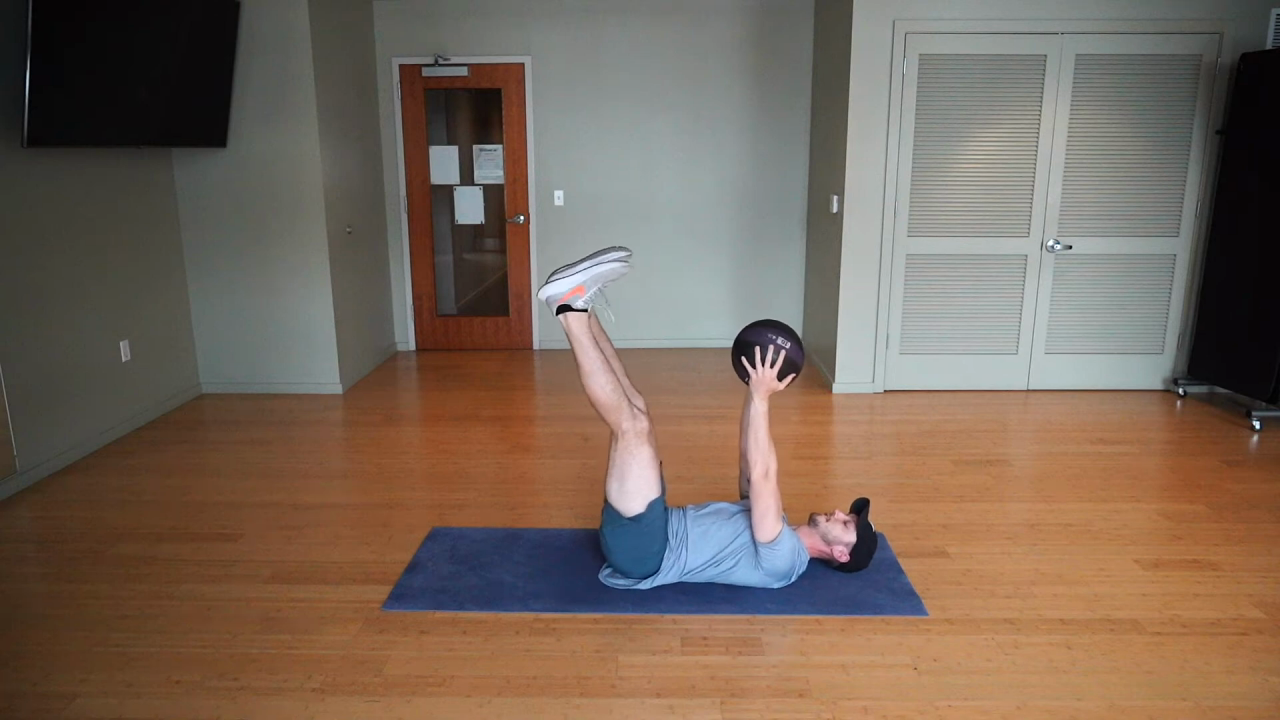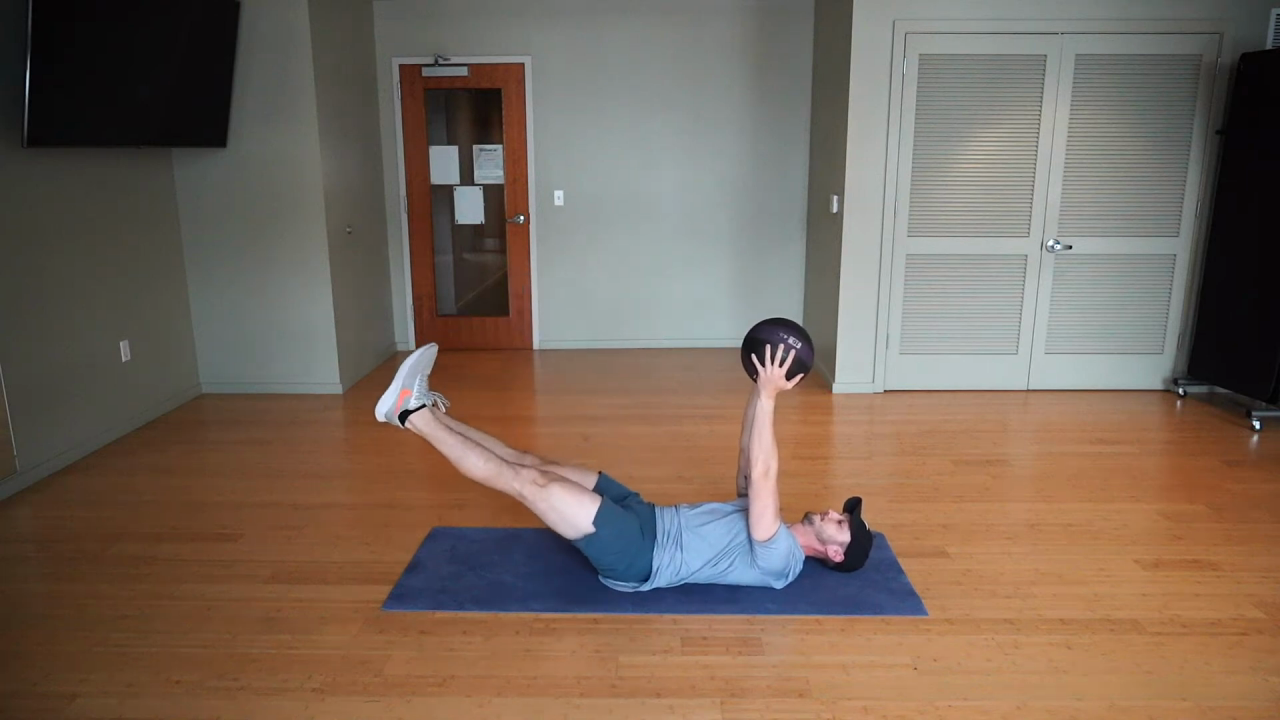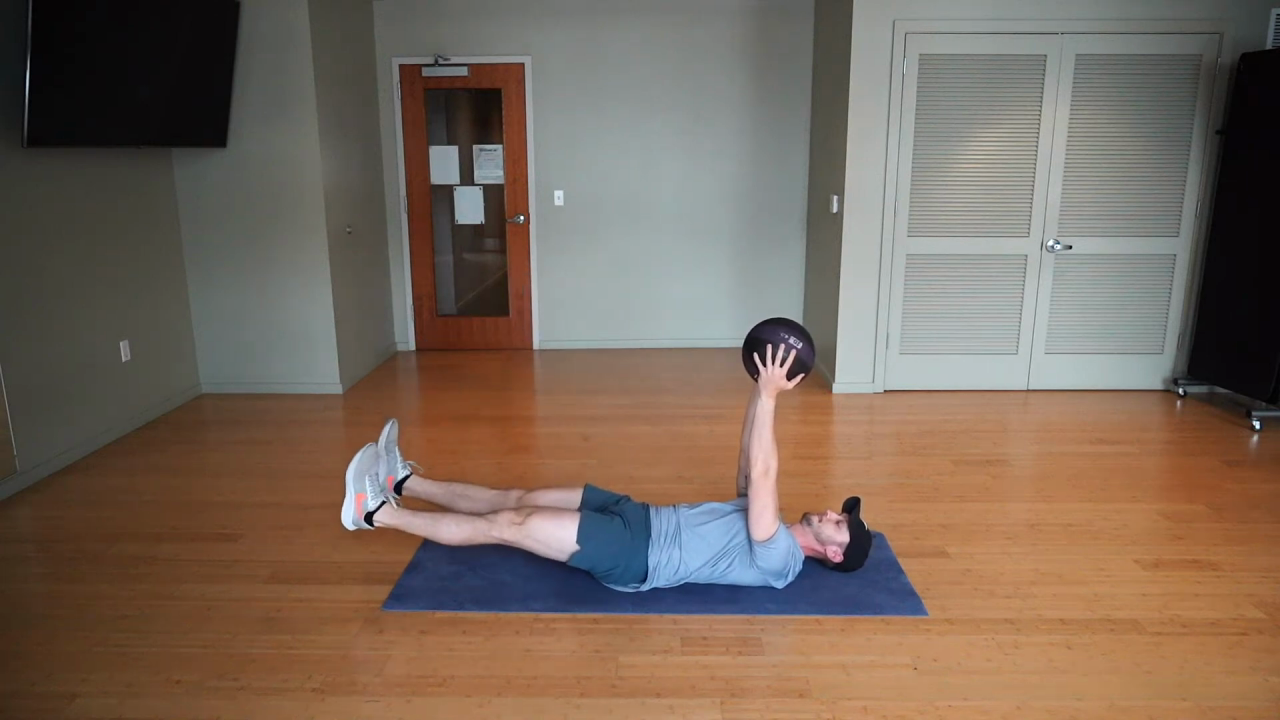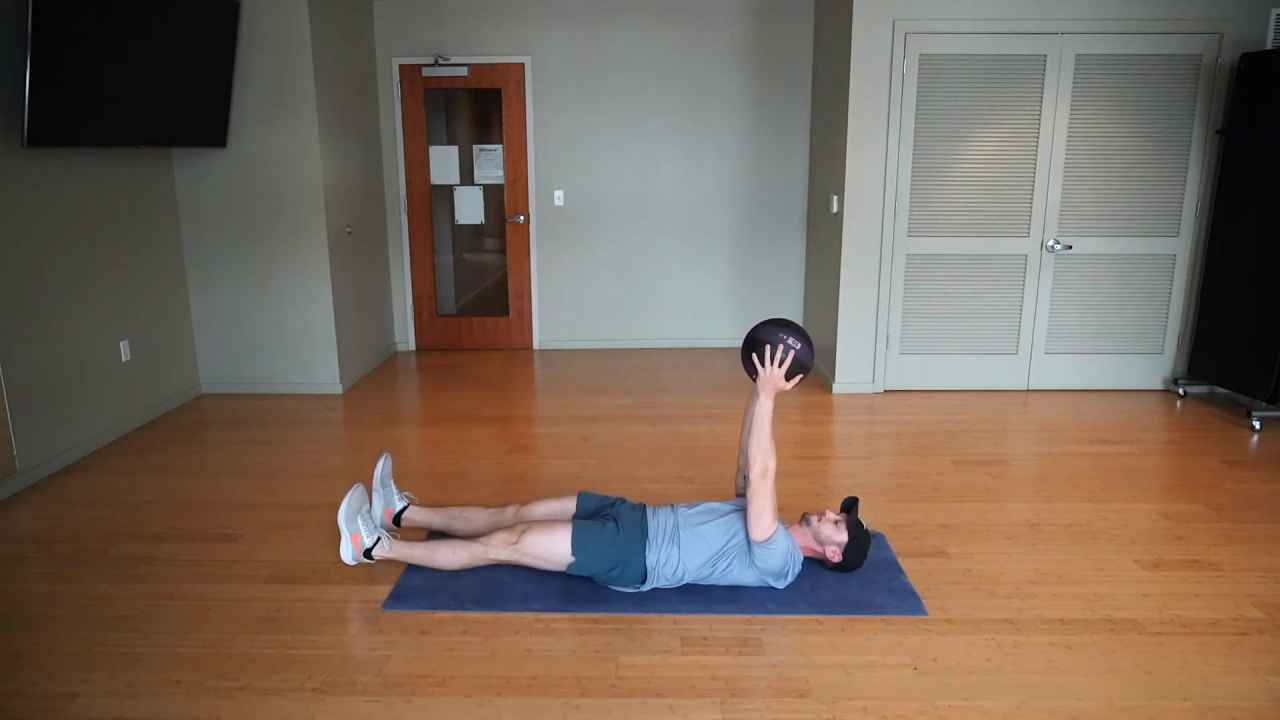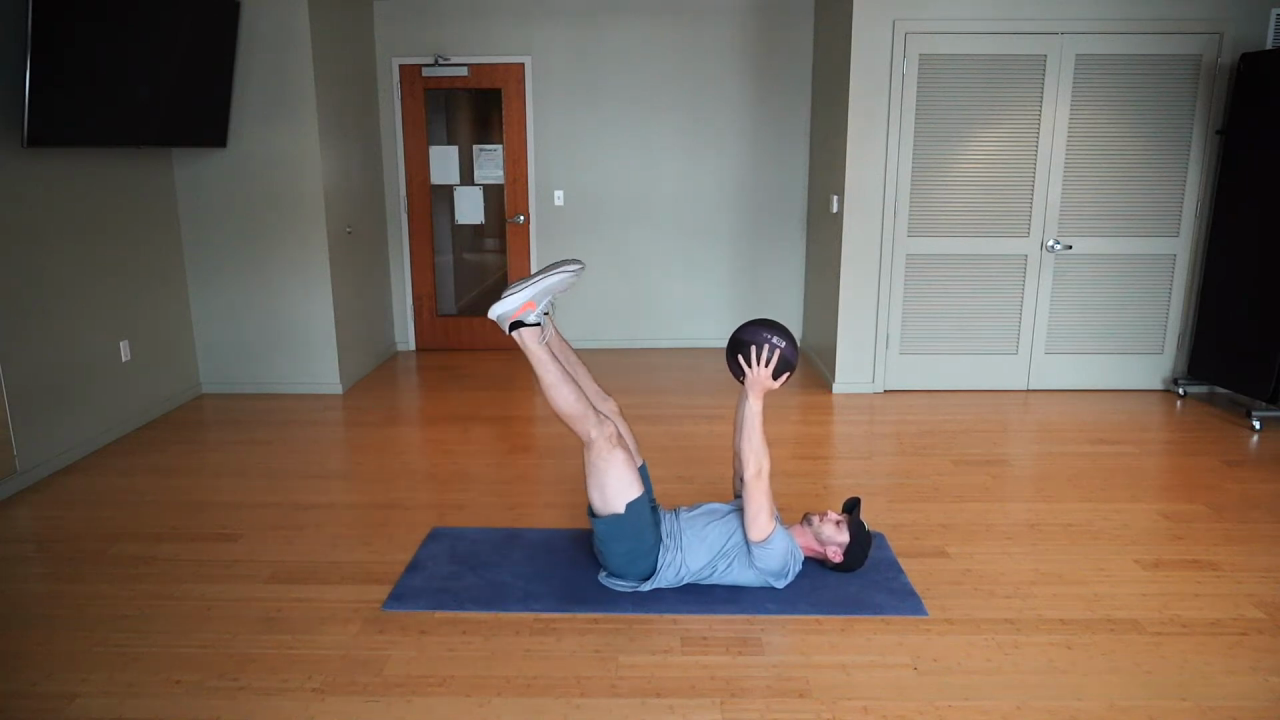
dt=1s
person 1, frame 1
left shoulder: (783, 559)
right shoulder: (775, 529)
left elbow: (762, 475)
right elbow: (750, 468)
left wrist: (760, 398)
right wrist: (756, 393)
left hip: (639, 554)
right hip: (647, 534)
left knee: (631, 425)
right knee: (635, 412)
left ankle: (572, 310)
right ankle: (580, 308)
person 1, frame 2
left shoulder: (780, 558)
right shoulder: (771, 531)
left elbow: (762, 475)
right elbow: (749, 468)
left wrist: (769, 397)
right wrist: (759, 391)
left hip: (638, 555)
right hip: (645, 520)
left knee: (527, 481)
right knee: (534, 464)
left ankle: (415, 414)
right ankle: (428, 413)
person 1, frame 3
left shoulder: (777, 559)
right shoulder: (770, 528)
left elbow: (762, 475)
right elbow: (749, 465)
left wrist: (769, 396)
right wrist: (760, 391)
left hip: (634, 555)
right hip: (639, 519)
left knee: (508, 525)
right knee: (519, 500)
left ankle: (380, 511)
right ankle: (405, 482)
person 1, frame 4
left shoulder: (777, 560)
right shoulder: (766, 527)
left elbow: (761, 476)
right elbow: (748, 469)
left wrist: (767, 397)
right wrist: (760, 394)
left hip: (633, 556)
right hip: (636, 520)
left knee: (504, 544)
right knee: (515, 515)
left ankle: (378, 547)
right ankle: (403, 512)
person 1, frame 5
left shoulder: (778, 557)
right shoulder: (772, 529)
left elbow: (753, 478)
right elbow: (743, 471)
left wrist: (755, 398)
right wrist: (748, 391)
left hip: (636, 556)
right hip: (653, 527)
left knee: (599, 431)
right knee: (607, 416)
left ankle: (524, 328)
right ankle: (538, 325)
